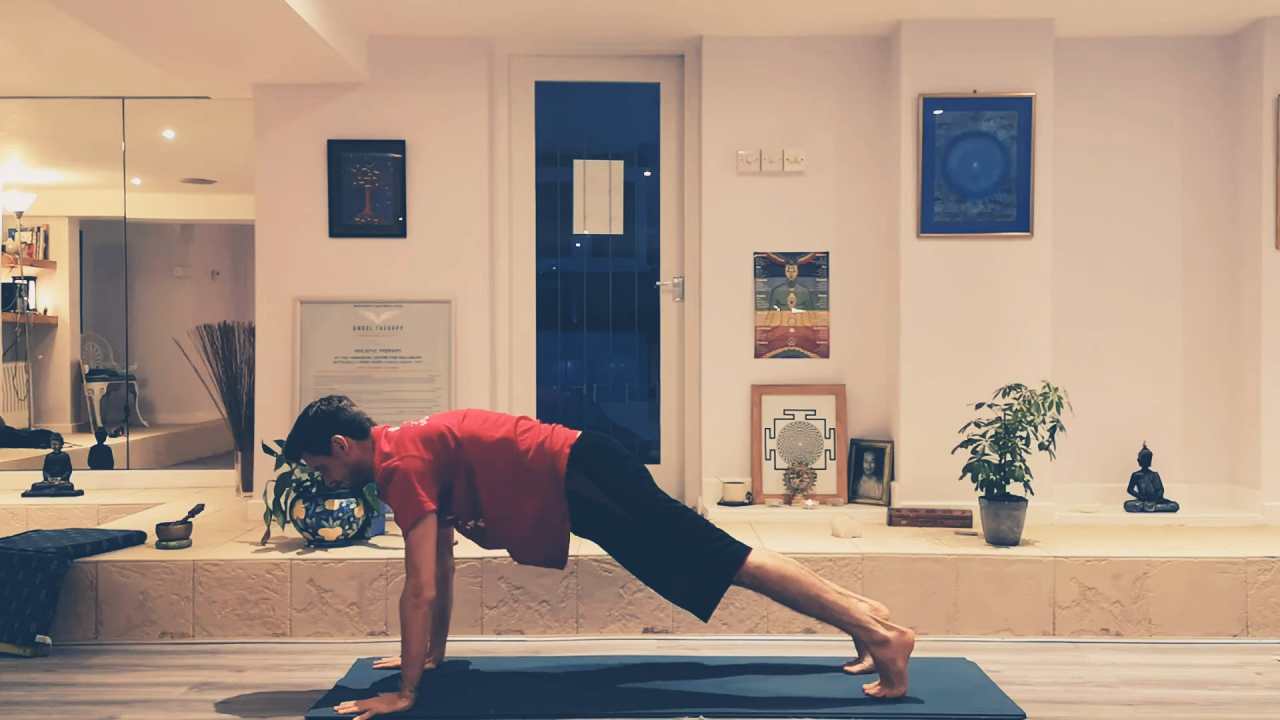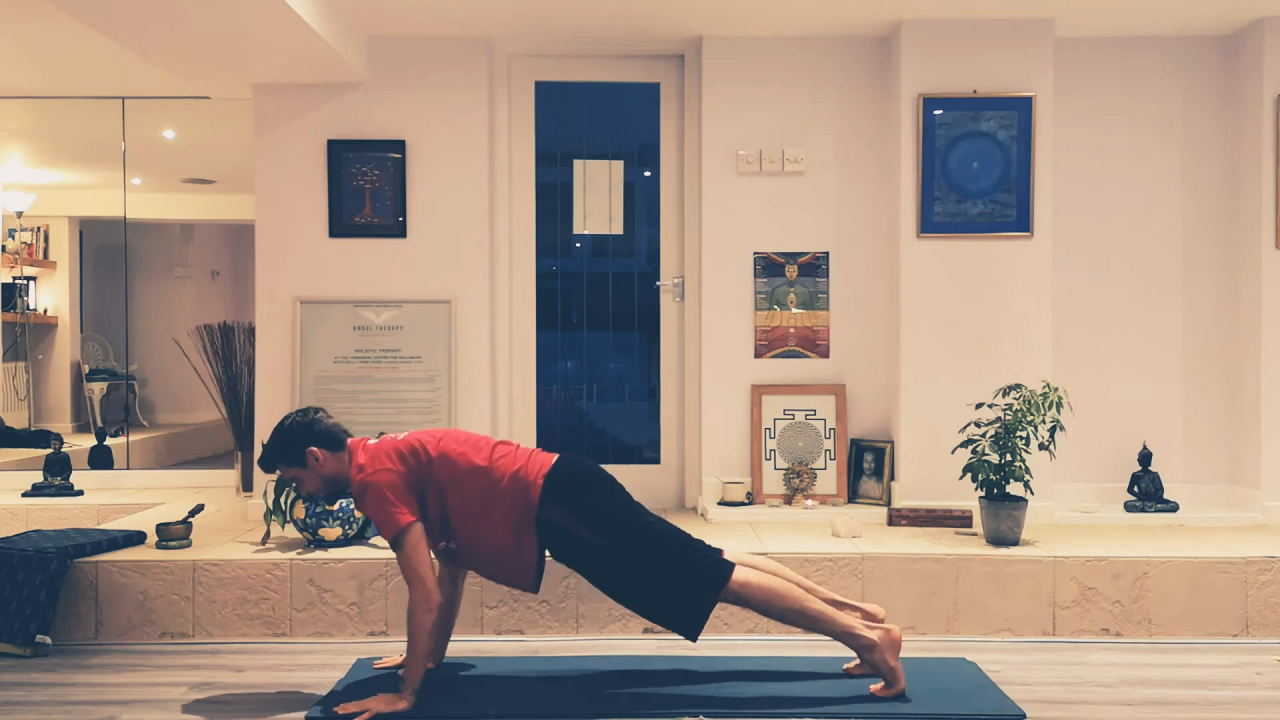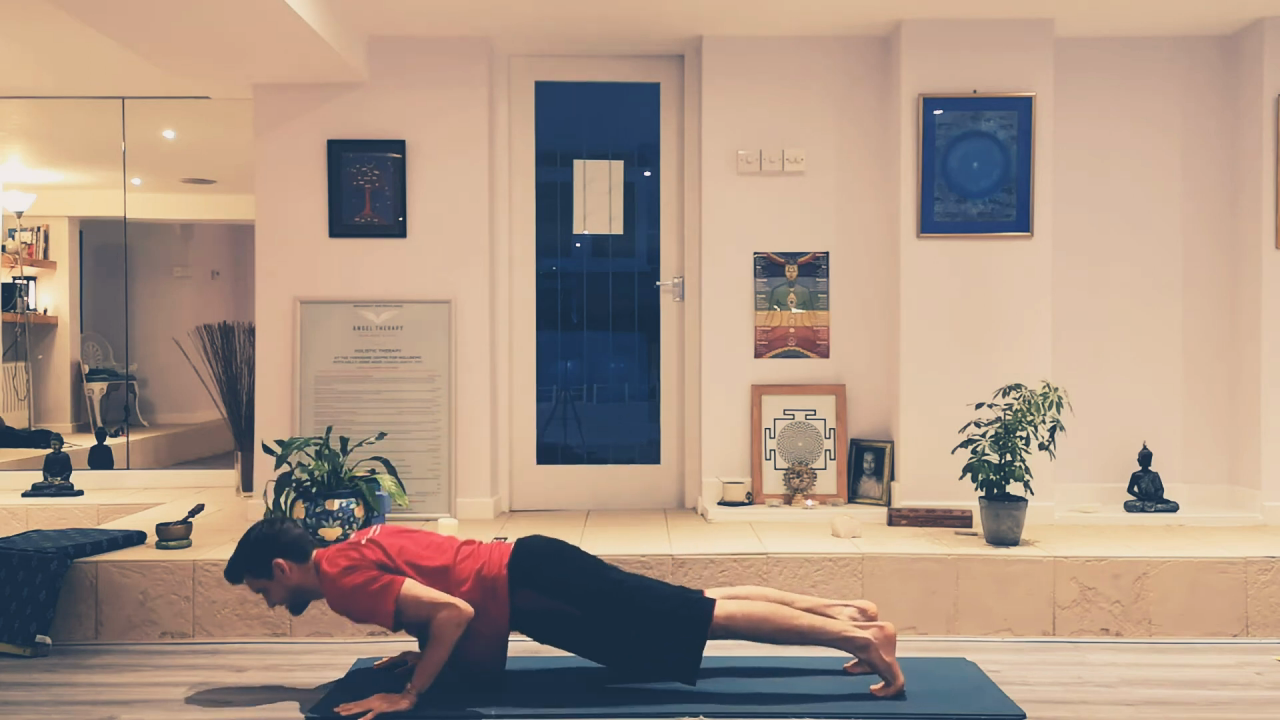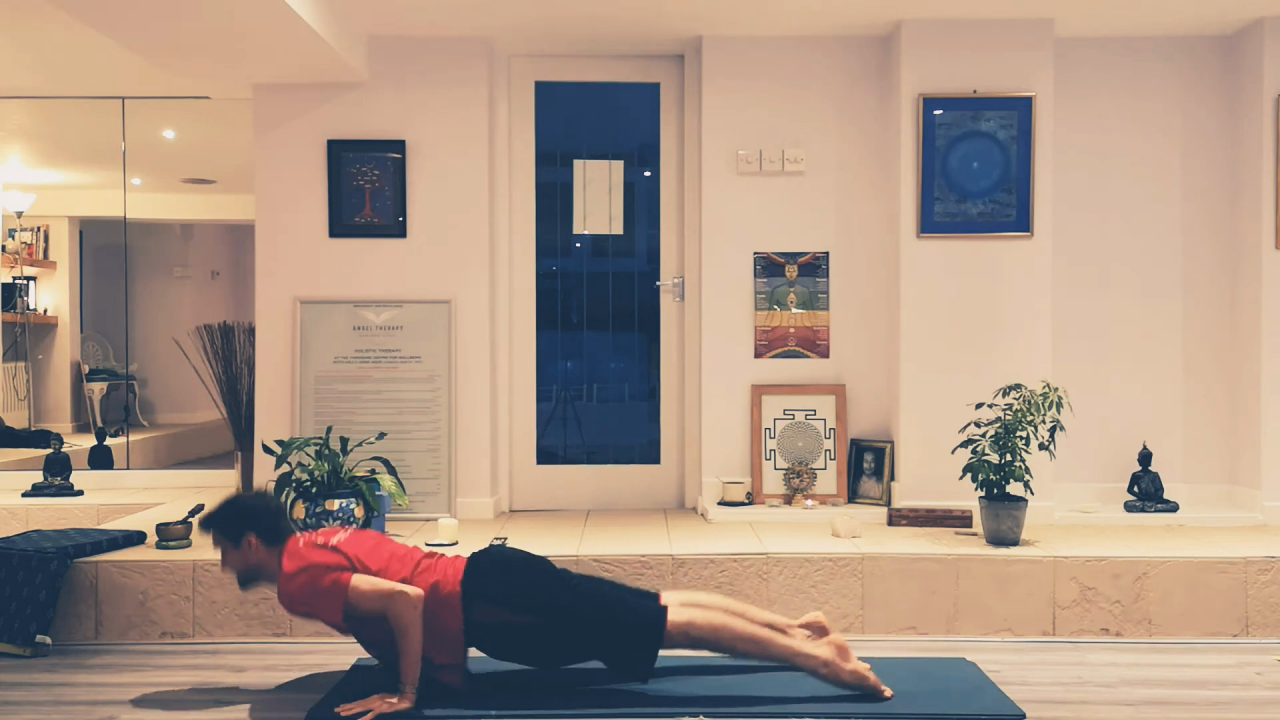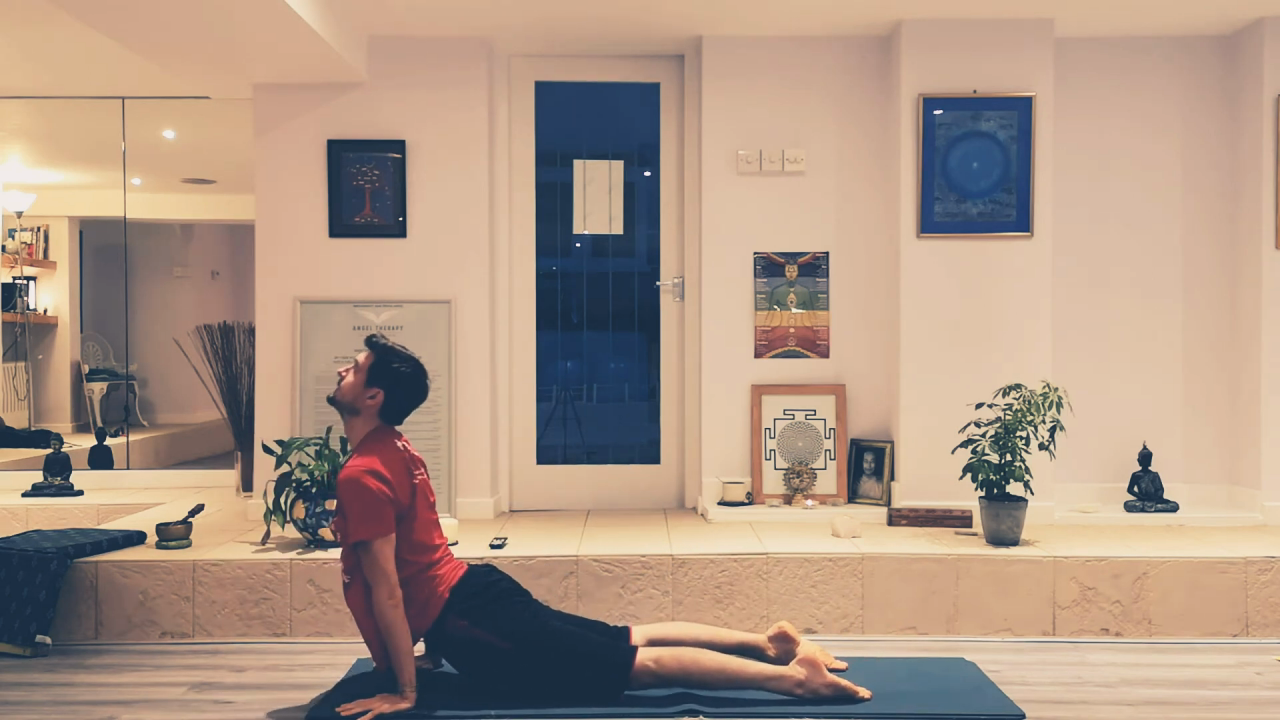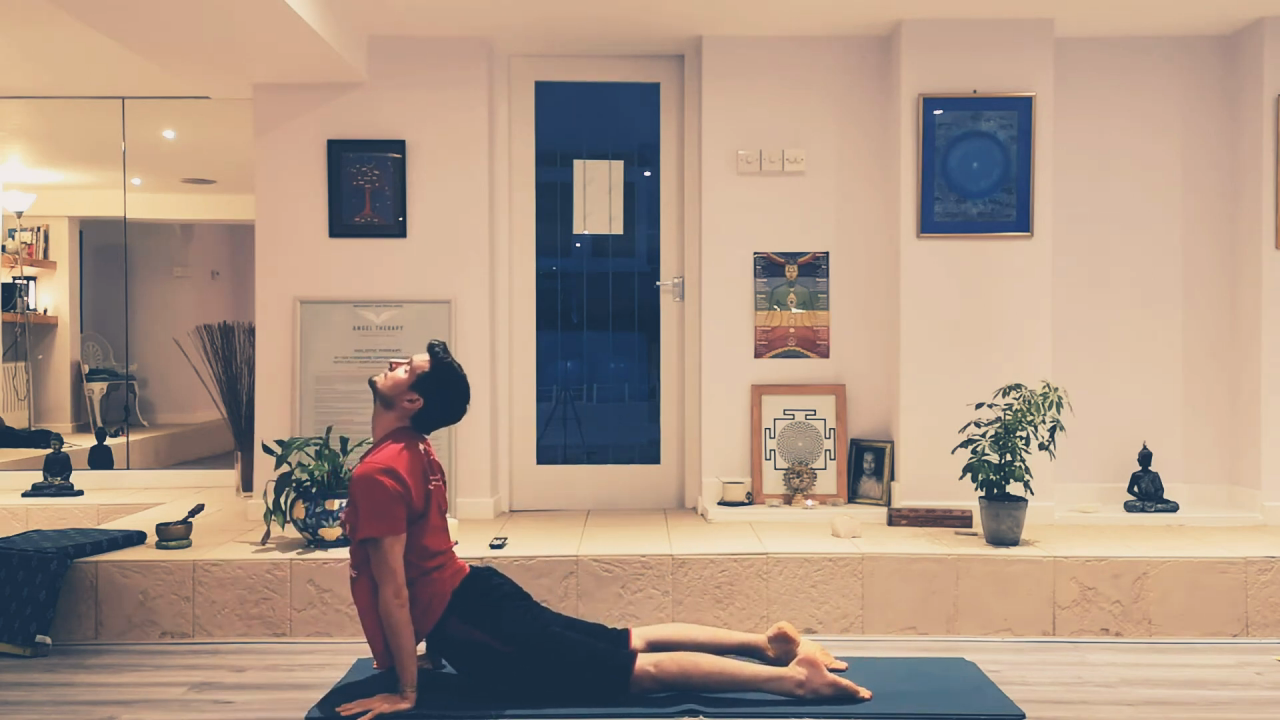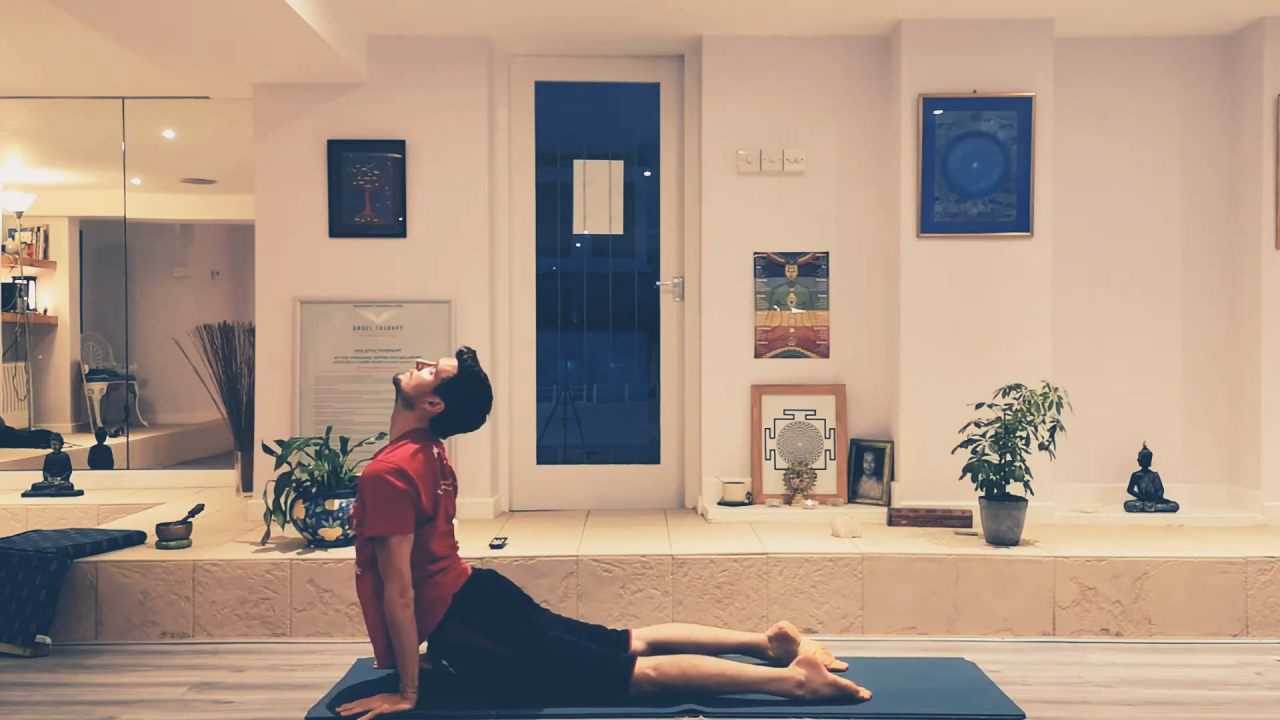
dt=0.7s
person 1, frame 1
left shoulder: (399, 465)
right shoulder: (415, 448)
left elbow: (420, 590)
right elbow: (441, 565)
right wrist: (433, 653)
left hip: (581, 478)
right hip: (580, 476)
left knee: (728, 564)
right knee: (729, 558)
left ankle: (879, 634)
right ankle: (861, 611)
person 1, frame 2
left shoulder: (374, 476)
right shoulder: (391, 460)
left elbow: (426, 594)
right elbow: (452, 567)
right wrist: (430, 657)
left hip: (557, 505)
right hip: (561, 492)
left knee: (713, 580)
right knee: (717, 567)
left ankle: (867, 637)
right ankle: (857, 613)
person 1, frame 3
left shoulder: (344, 581)
right shoulder: (356, 554)
left elbow: (456, 612)
right wrist: (424, 649)
left hip: (529, 585)
right hip: (530, 568)
left knee: (704, 619)
right knee: (703, 606)
left ankle: (860, 639)
right ankle: (848, 611)
person 1, frame 4
left shoulder: (298, 579)
right shoulder: (325, 542)
left elbow: (404, 600)
right wrist: (433, 659)
left hip: (488, 599)
right hip: (489, 572)
left knee: (666, 625)
right knee: (663, 610)
left ankle: (816, 655)
right ankle: (798, 629)
person 1, frame 5
left shoulder: (361, 474)
right shoulder: (395, 449)
left elbow: (386, 590)
right wrist: (432, 644)
left hip: (466, 619)
right hip: (472, 591)
left knee: (639, 665)
right knee: (632, 639)
right ankle: (765, 642)
person 1, frame 6
left shoulder: (376, 473)
right shoulder: (415, 452)
left elbow: (392, 590)
right wrist: (434, 648)
left hip: (465, 620)
right hip: (473, 596)
left knee: (638, 670)
right knee: (632, 641)
right ankle: (765, 643)
person 1, frame 7
left shoulder: (388, 473)
right shoulder: (428, 455)
left elbow: (399, 589)
right wrist: (434, 647)
left hip: (465, 625)
right hip: (476, 600)
left knee: (638, 674)
right knee: (634, 642)
right ankle: (766, 641)
